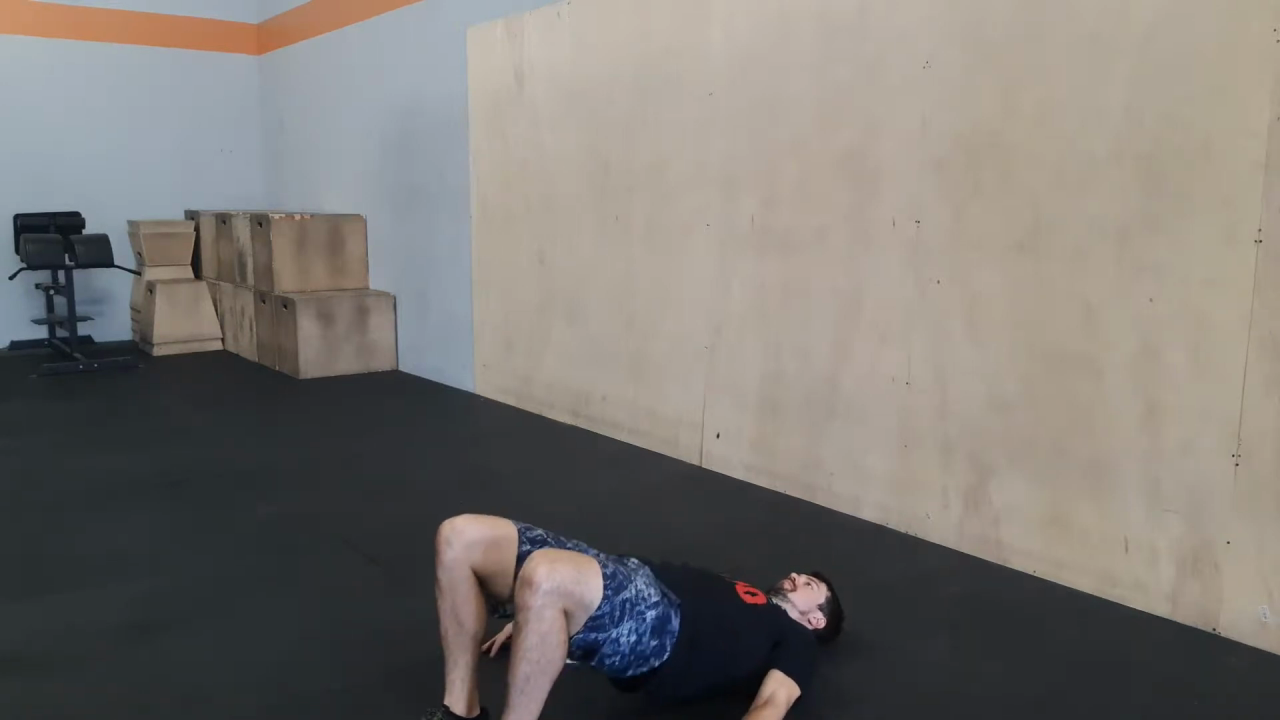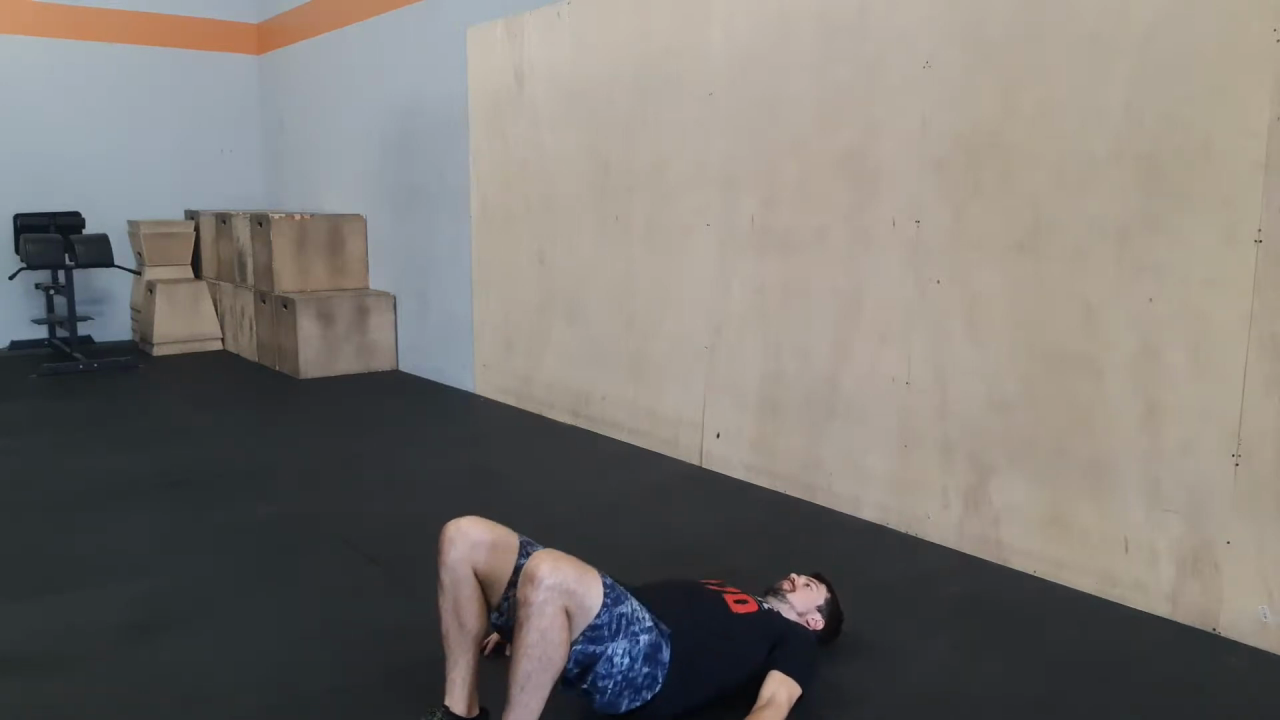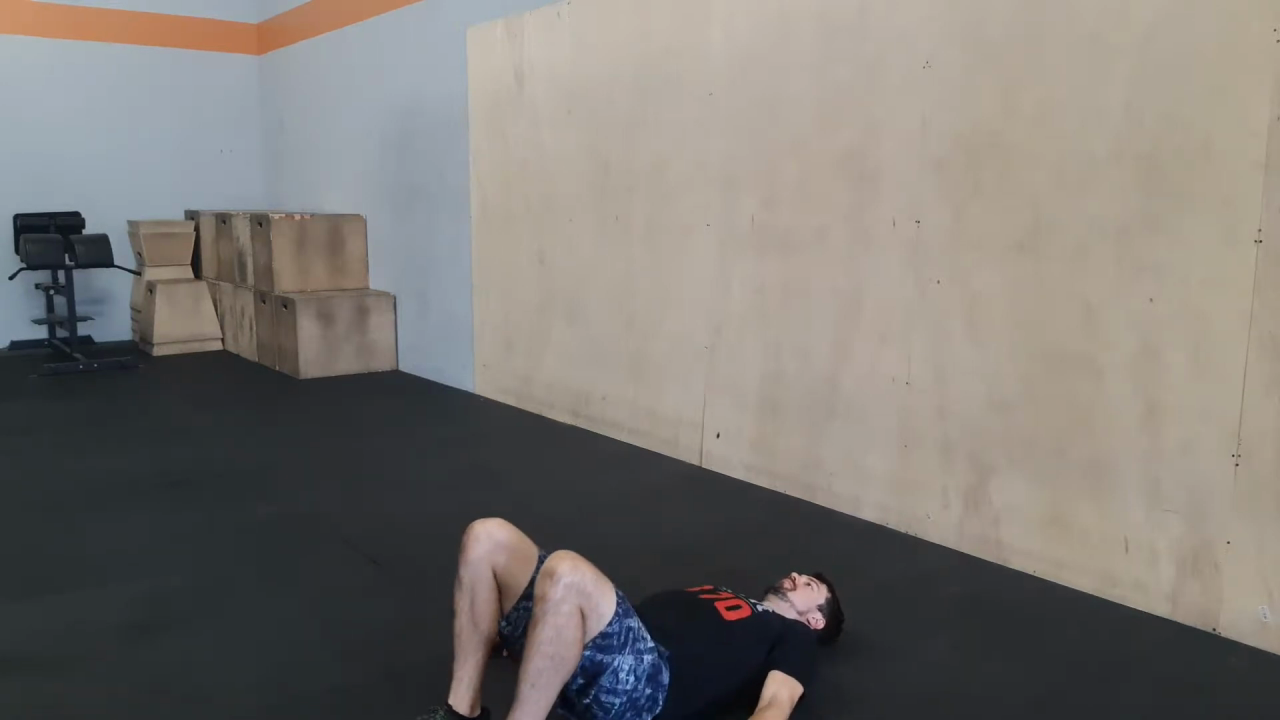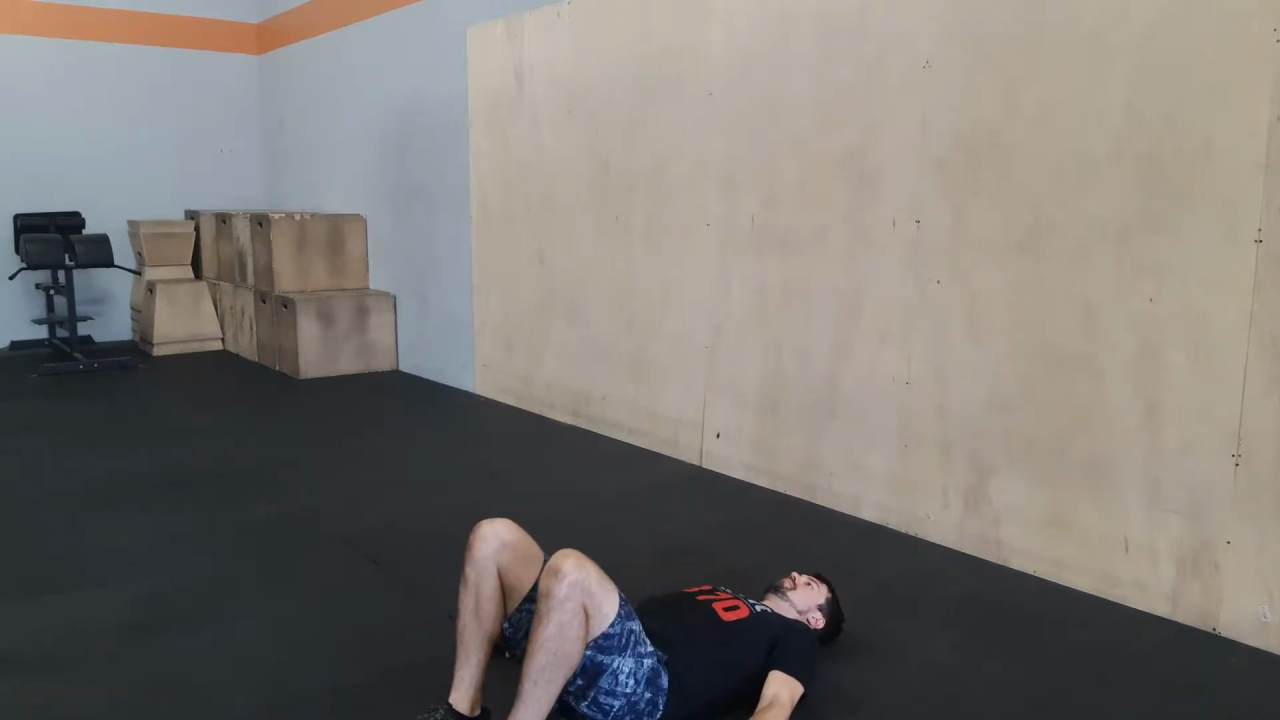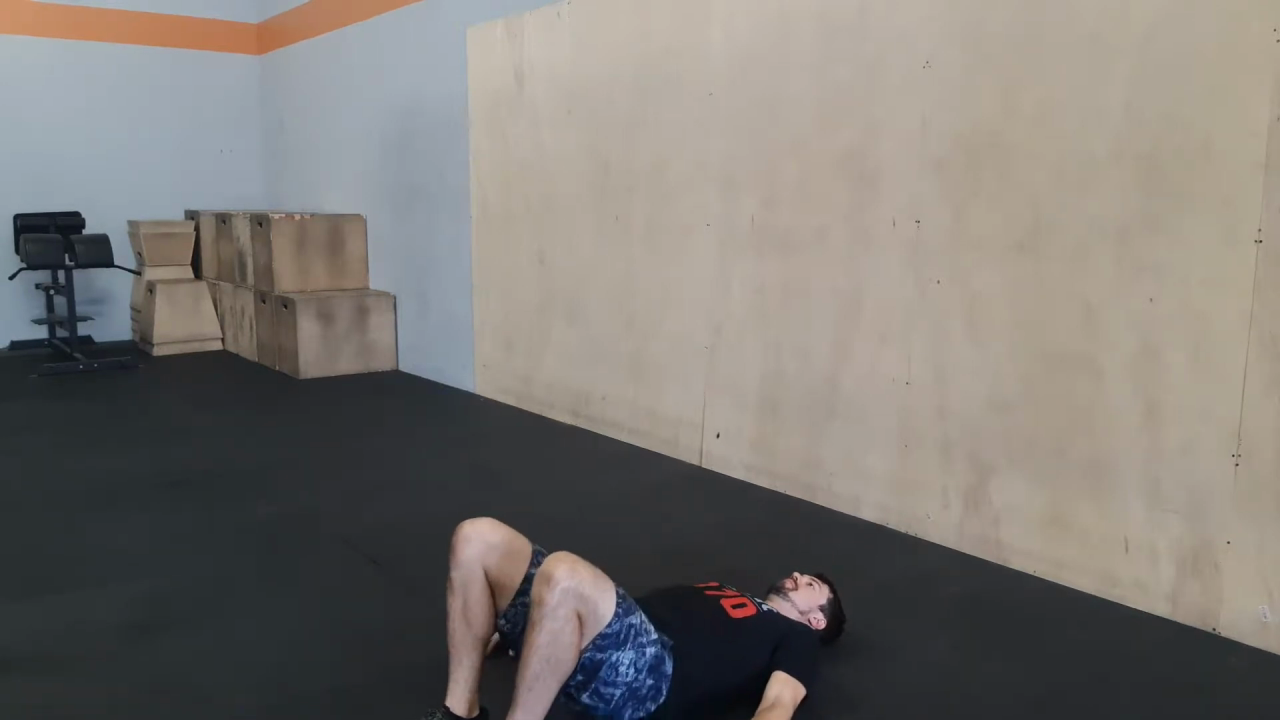
dt=0.4s
person 1, frame 1
left shoulder: (794, 638)
right shoulder: (736, 601)
right wrist: (533, 620)
left hip: (656, 618)
left knee: (545, 577)
right knee: (459, 538)
person 1, frame 2
left shoulder: (793, 639)
right shoulder: (722, 600)
right wrist: (529, 622)
left hip: (645, 652)
left knee: (547, 573)
right knee: (464, 538)
person 1, frame 3
left shoulder: (792, 637)
right shoulder: (717, 598)
right wrist: (526, 622)
left hip: (641, 676)
right hip: (591, 662)
left knee: (567, 572)
right knee: (489, 538)
person 1, frame 4
left shoulder: (792, 637)
right shoulder: (715, 596)
right wrist: (522, 624)
left hip: (641, 683)
right hip: (581, 666)
left knee: (571, 570)
right knee: (495, 537)
person 1, frame 5
left shoulder: (794, 637)
right shoulder: (720, 595)
right wrist: (533, 622)
left hip: (647, 665)
right hip: (595, 649)
left knee: (564, 574)
right knee: (478, 538)
